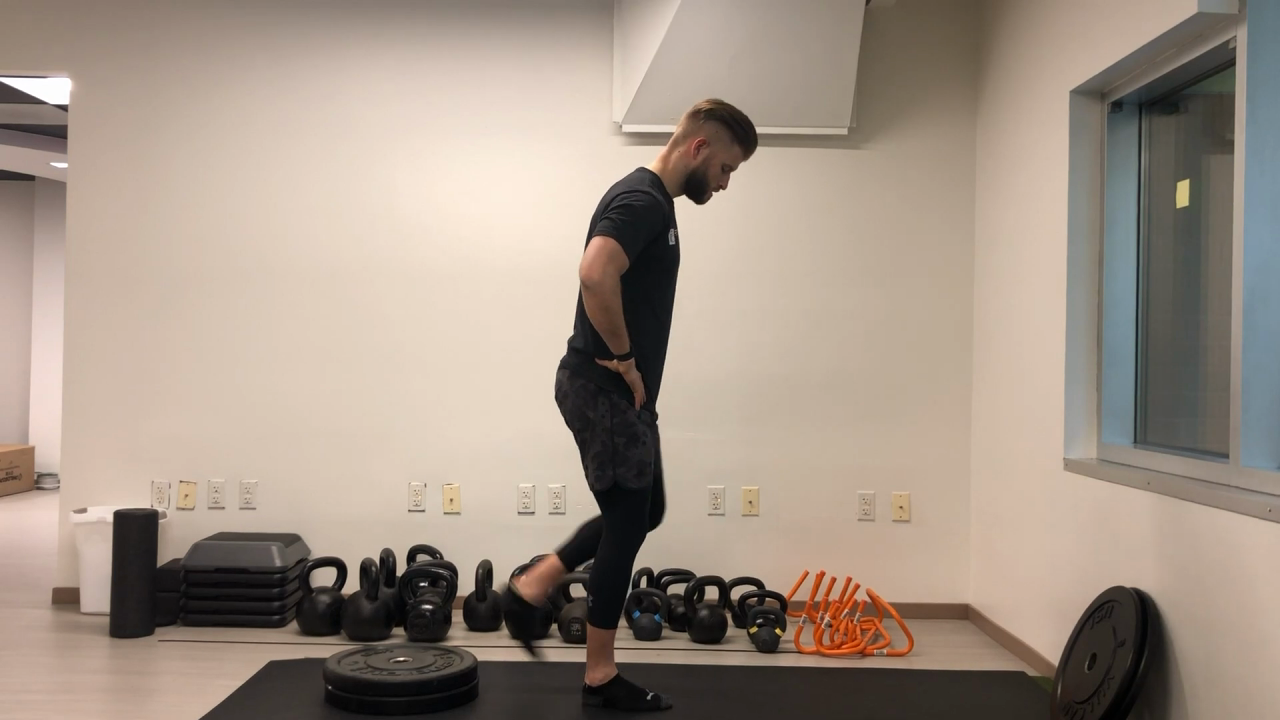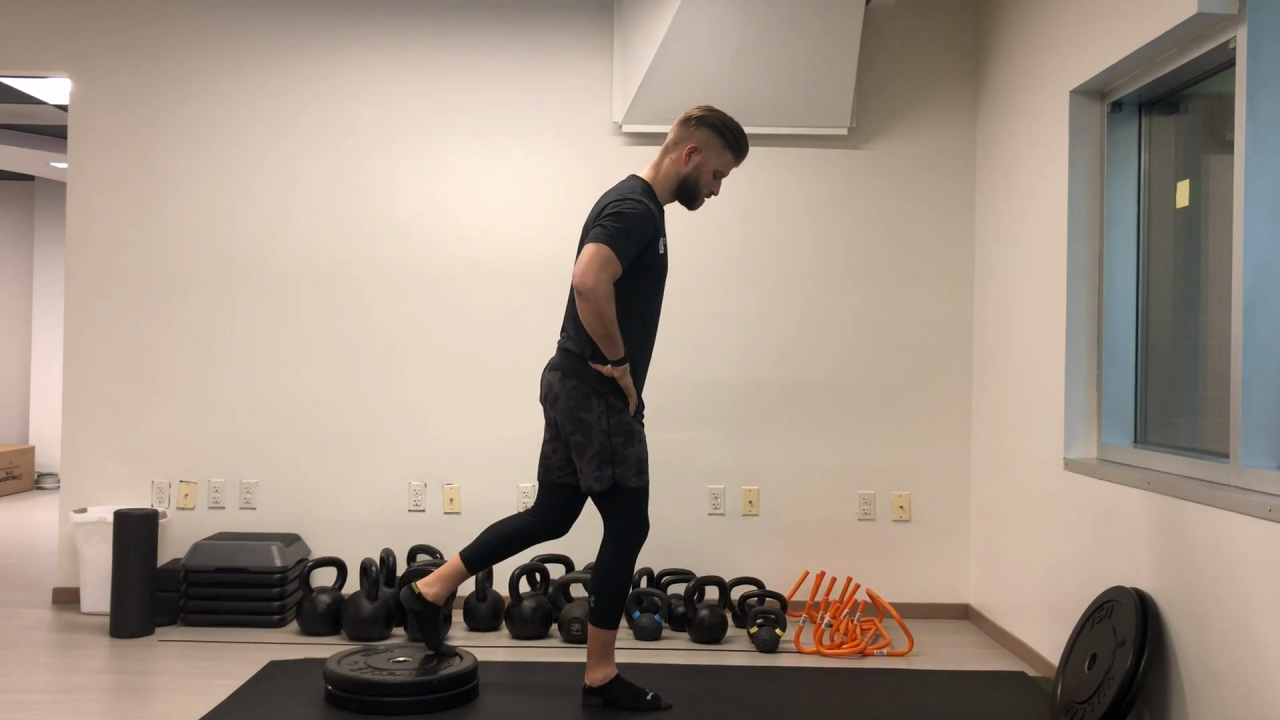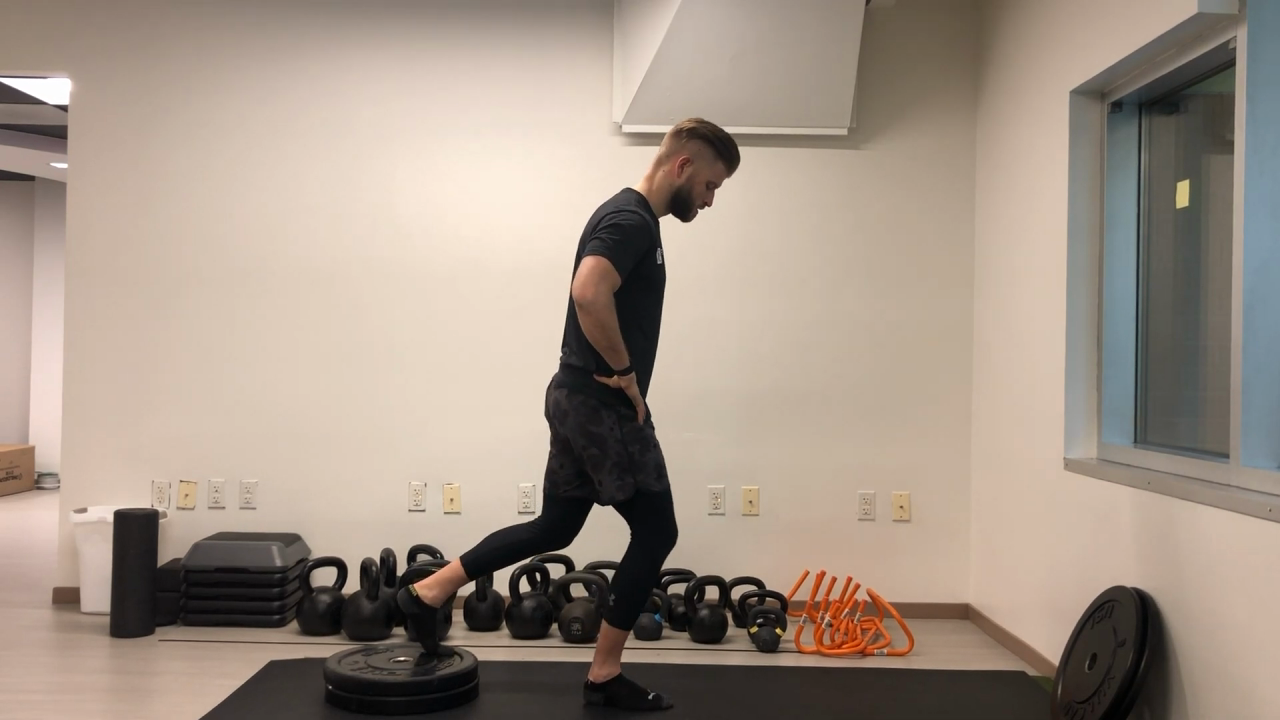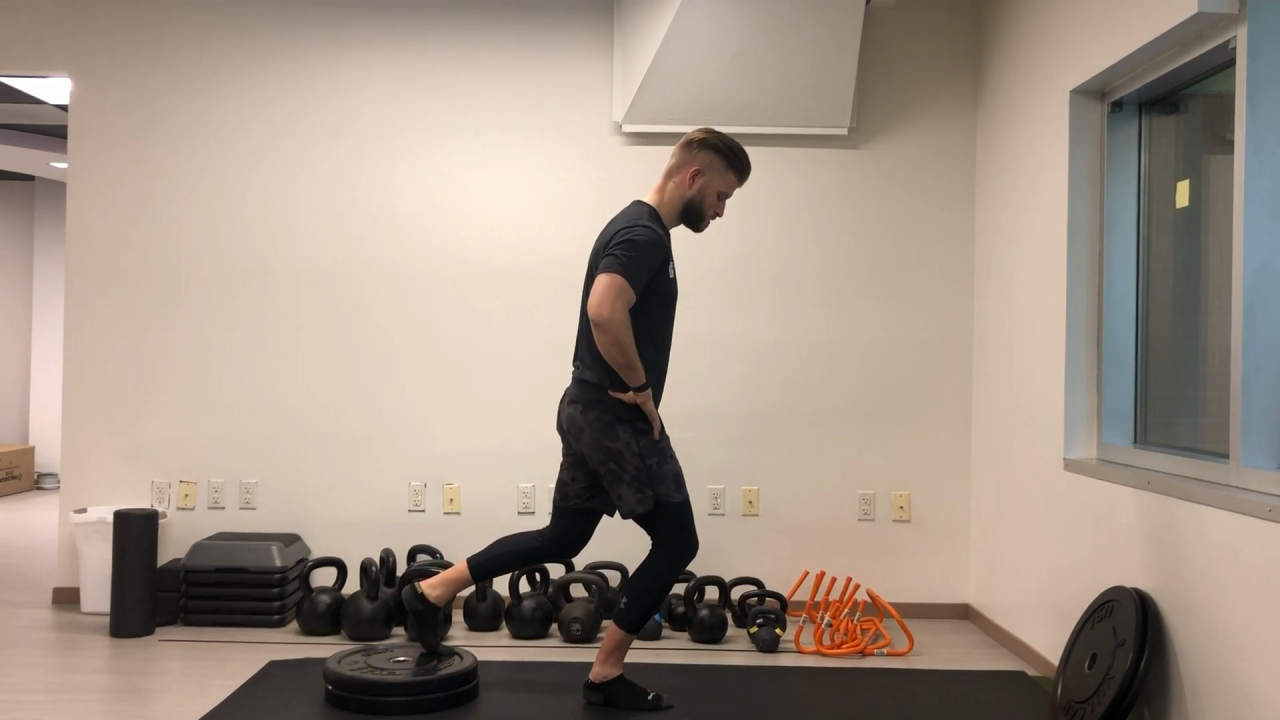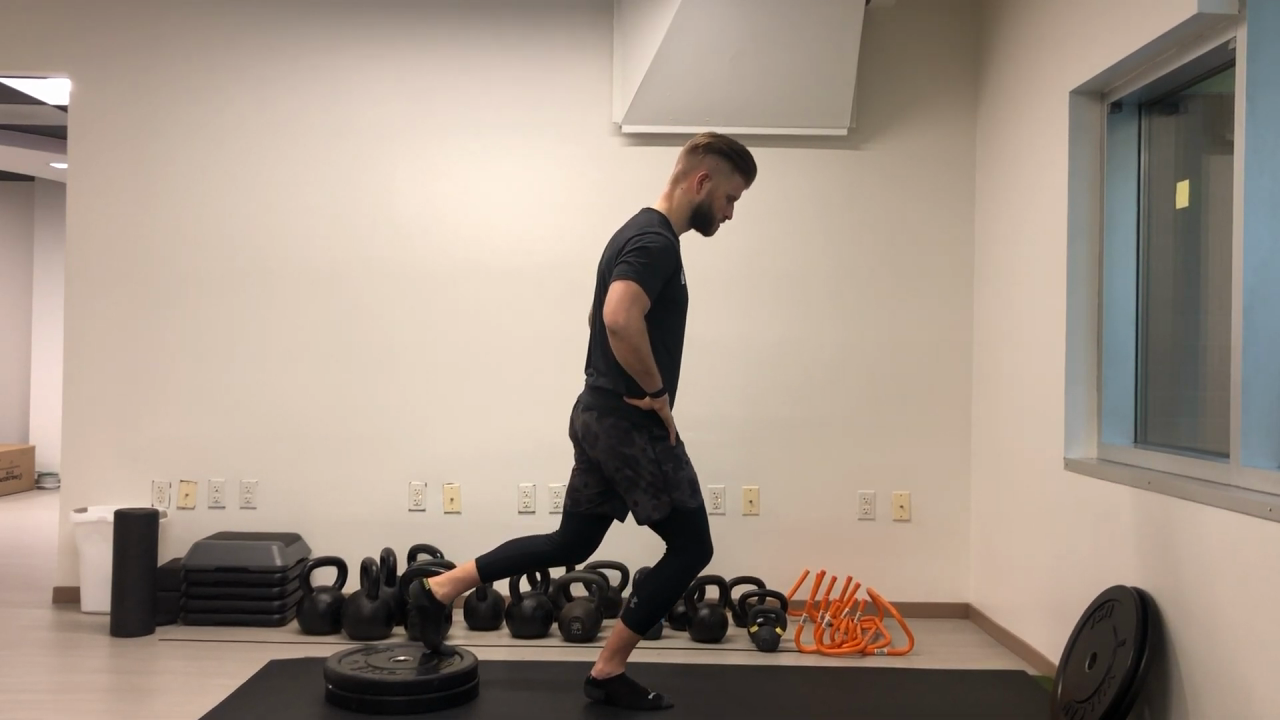
dt=1s
person 1, frame 1
left shoulder: (655, 201)
right shoulder: (640, 200)
right elbow: (596, 274)
right wrist: (622, 360)
left hip: (610, 388)
right hip: (603, 387)
left knee: (638, 512)
right knee: (629, 523)
left ankle: (531, 588)
right ankle: (601, 676)
person 1, frame 2
left shoulder: (638, 205)
right shoulder: (635, 208)
right elbow: (589, 281)
right wrist: (618, 364)
left hip: (576, 385)
right hip: (594, 391)
left knee: (552, 514)
right knee: (627, 526)
left ankle: (431, 590)
right ankle: (600, 676)
person 1, frame 3
left shoulder: (631, 218)
right shoulder: (630, 220)
right elbow: (589, 292)
right wrist: (625, 373)
left hip: (579, 396)
right hip: (600, 404)
left knee: (555, 525)
right knee: (655, 531)
left ankle: (427, 593)
right ankle: (605, 676)
person 1, frame 4
left shoulder: (638, 227)
right shoulder: (644, 234)
right elbow: (604, 312)
right wrist: (640, 388)
left hip: (589, 409)
right hip: (615, 417)
left knee: (563, 537)
right knee: (676, 542)
left ankle: (431, 591)
right ankle: (606, 675)
person 1, frame 5
left shoulder: (645, 233)
right shoulder: (655, 241)
right elbow: (620, 319)
right wrist: (657, 393)
left hip: (602, 414)
right hip: (629, 422)
left knee: (571, 543)
right knee: (690, 547)
left ankle: (438, 590)
right ankle: (608, 673)
